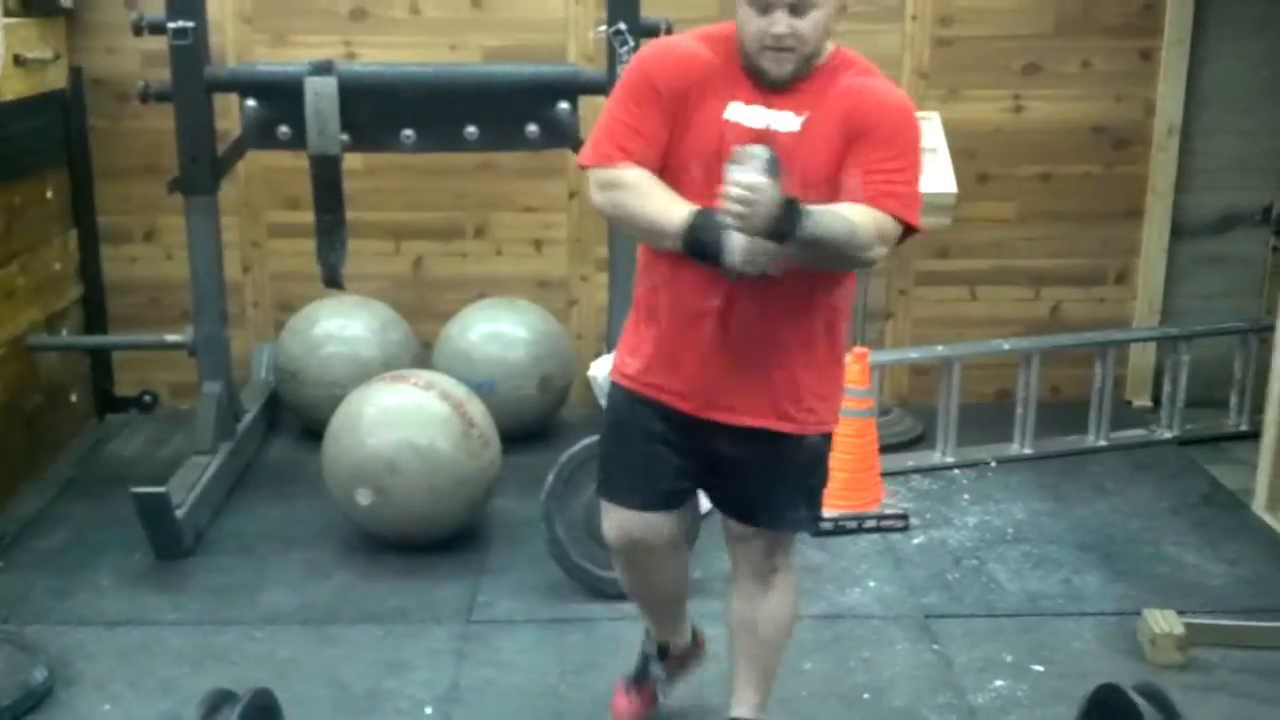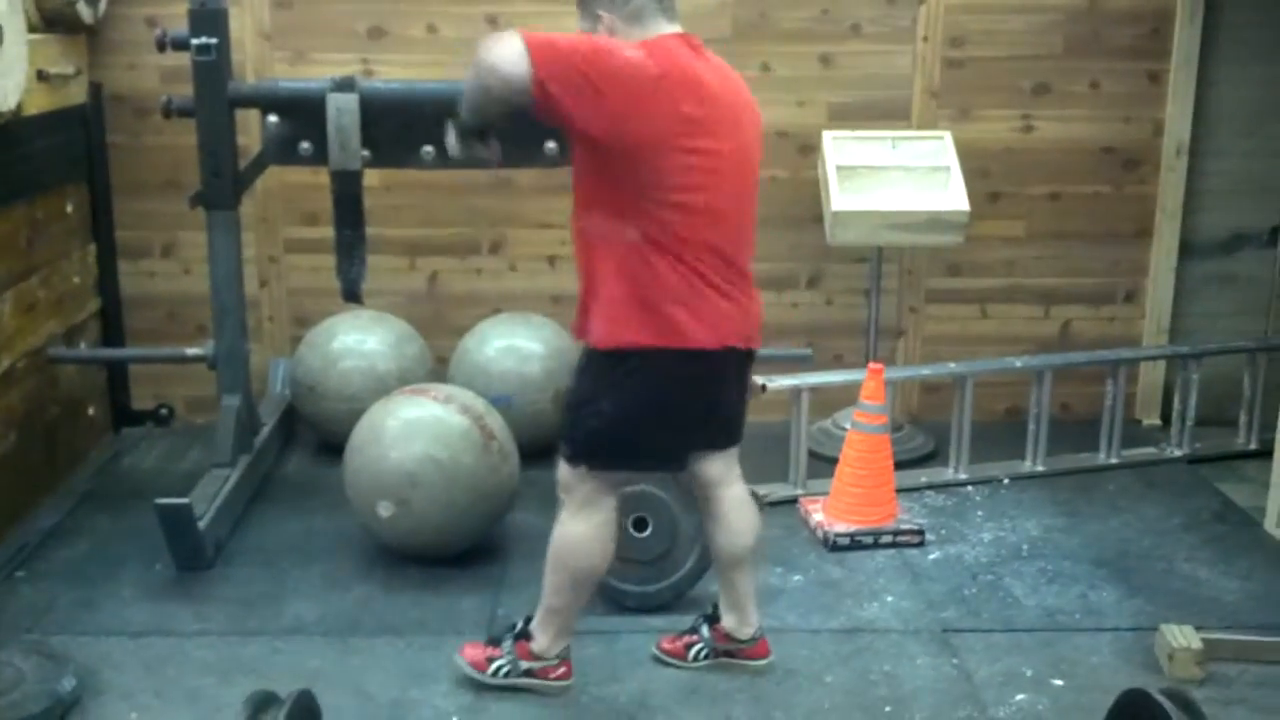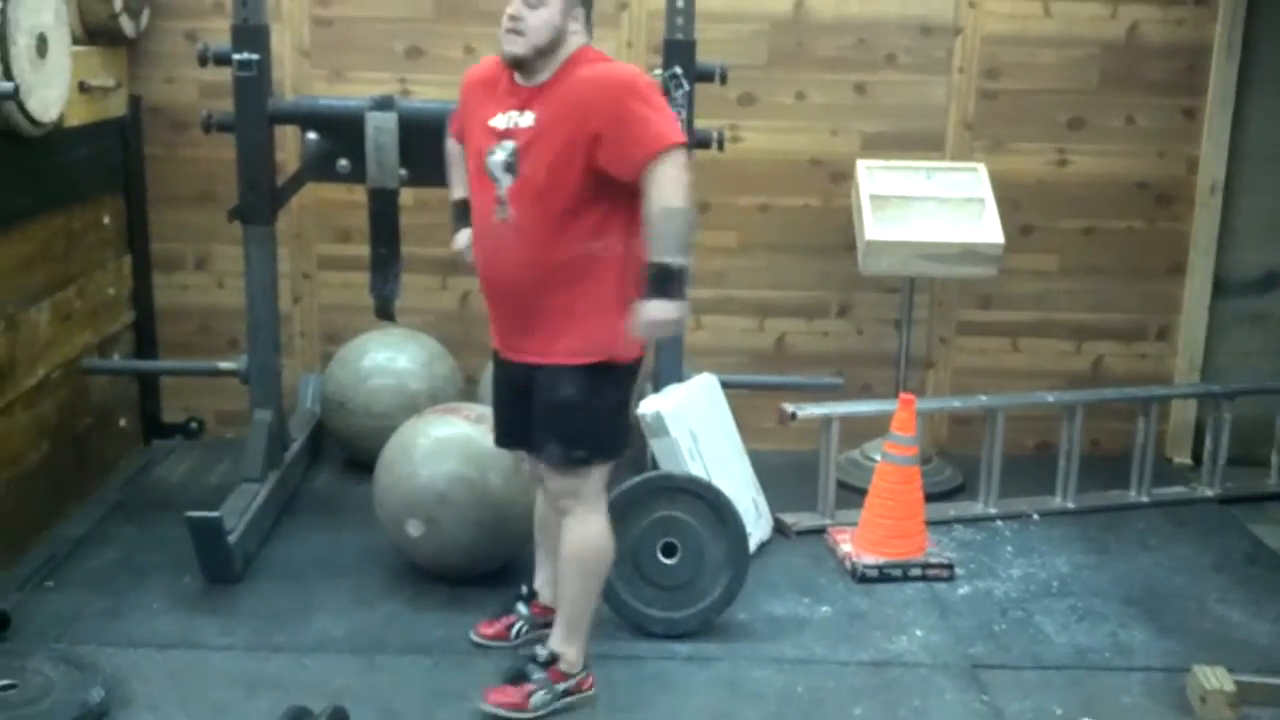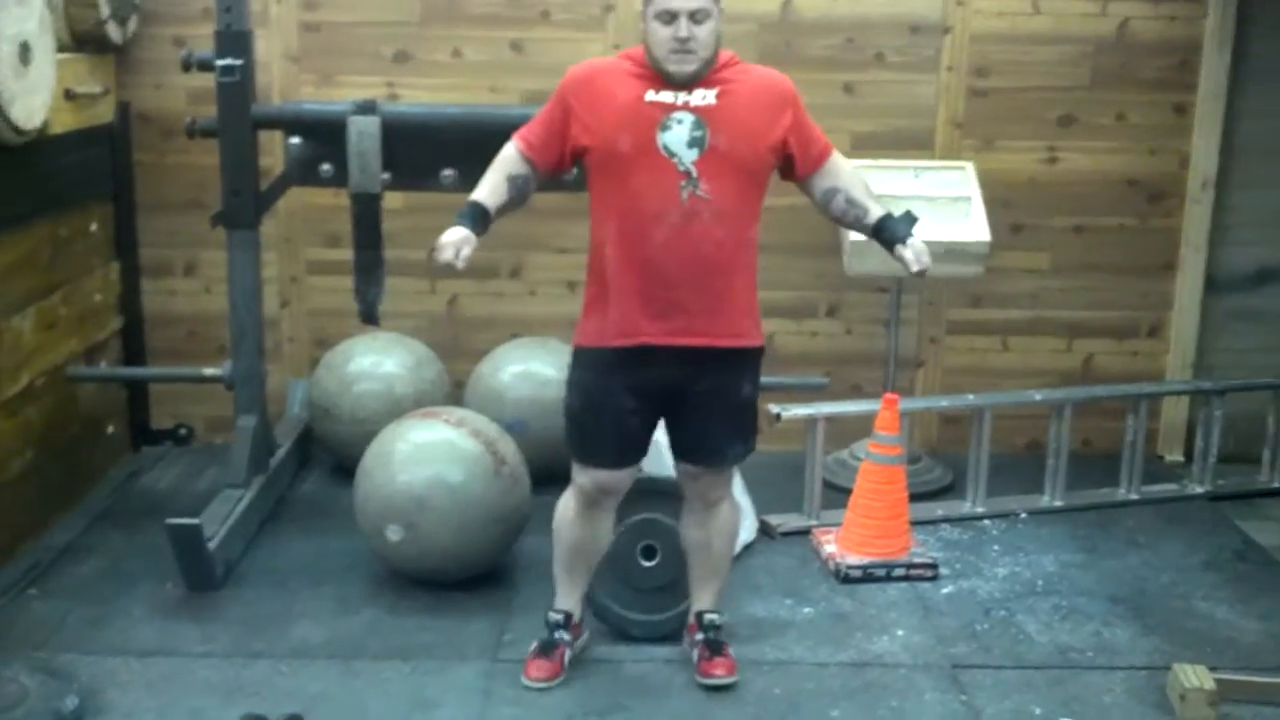
dt=1s
person 1, frame 1
left shoulder: (877, 107)
right shoulder: (669, 68)
left elbow: (873, 234)
right elbow: (611, 179)
left wrist: (783, 220)
right wrist: (711, 231)
left hip: (786, 389)
right hip: (662, 368)
left knee: (765, 555)
right knee: (631, 529)
right ankle: (672, 641)
person 1, frame 2
left shoulder: (624, 76)
right shoulder: (724, 84)
left elbow: (502, 60)
left wrist: (469, 122)
left hip: (645, 332)
right hip: (723, 324)
left knee: (586, 489)
right knee: (717, 470)
left ankle: (542, 649)
right ankle: (740, 628)
person 1, frame 3
left shoulder: (608, 90)
right shoulder: (485, 84)
left elbow: (670, 176)
right elbow: (462, 138)
left wrist: (662, 282)
right wrist: (468, 216)
left hip: (588, 340)
right hip: (519, 337)
left knee: (575, 489)
right knee: (548, 474)
left ankle: (560, 661)
right ankle: (546, 599)
person 1, frame 4
left shoulder: (770, 93)
right shoulder: (590, 85)
left elbow: (825, 173)
right elbow: (524, 159)
left wrist: (888, 228)
right wrist: (472, 218)
left hip: (724, 341)
right hip: (617, 338)
left knee: (709, 485)
right knee: (594, 486)
left ankle: (705, 620)
right ankle: (566, 617)
